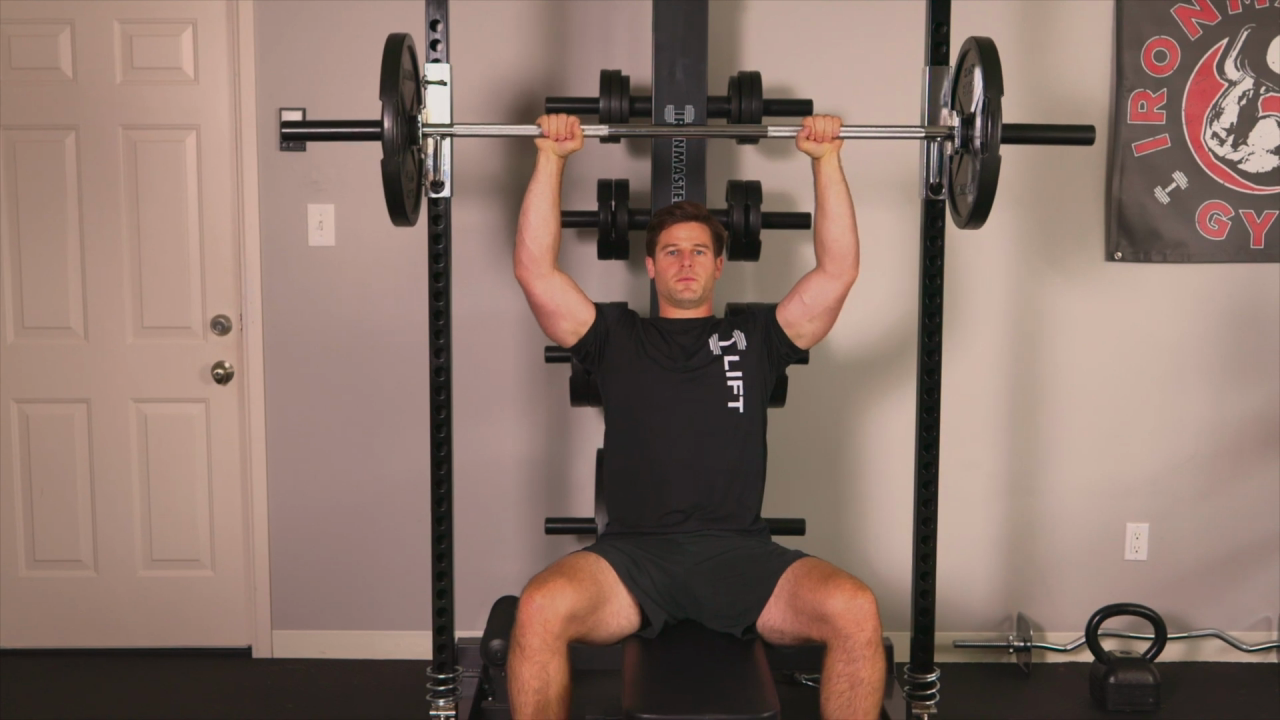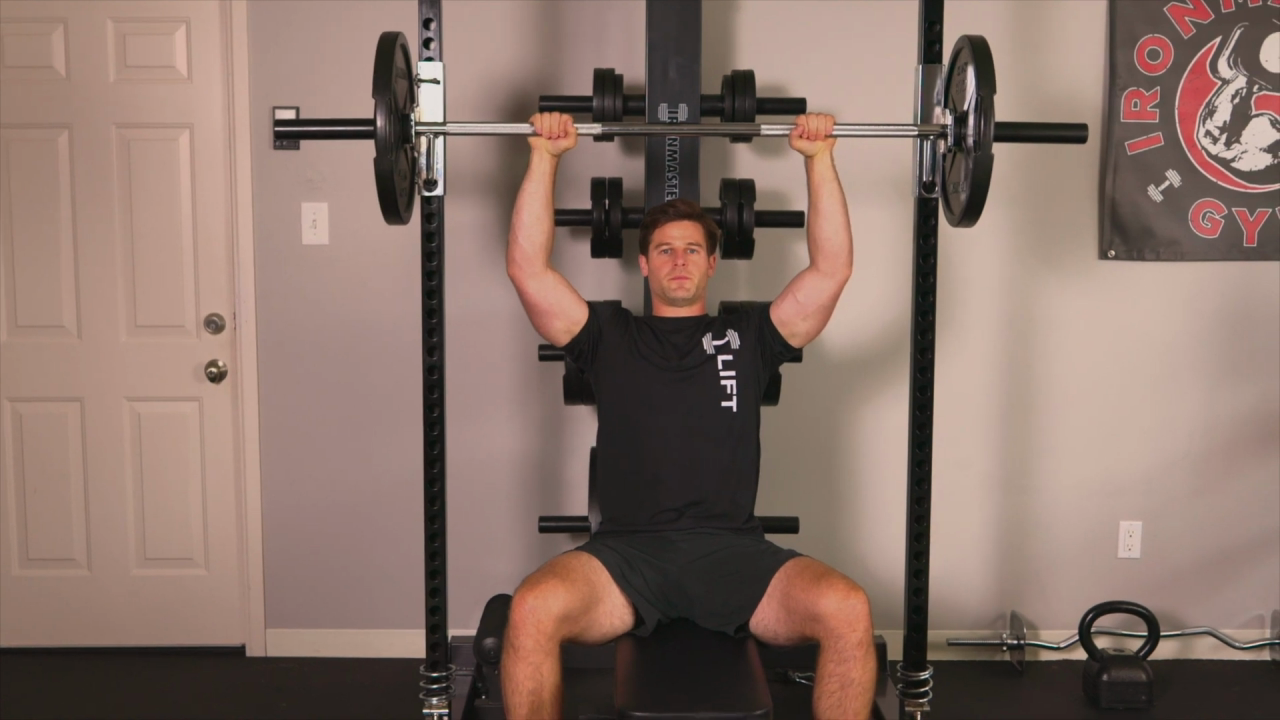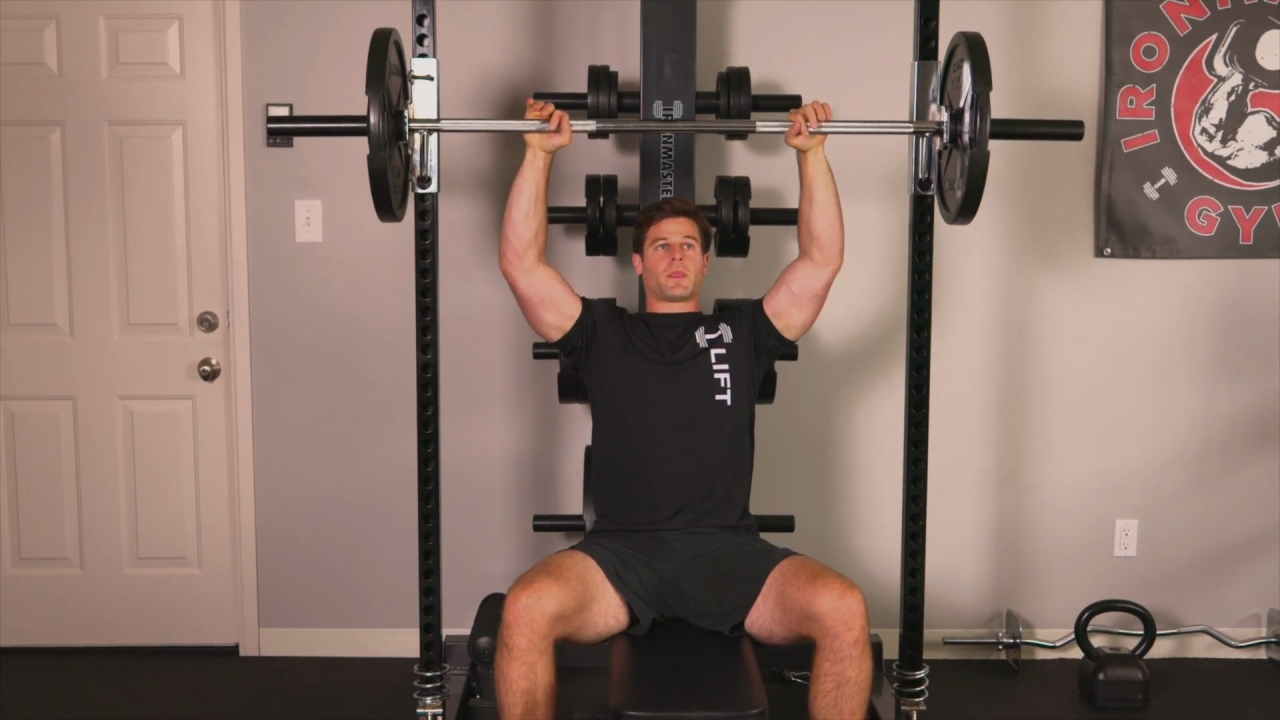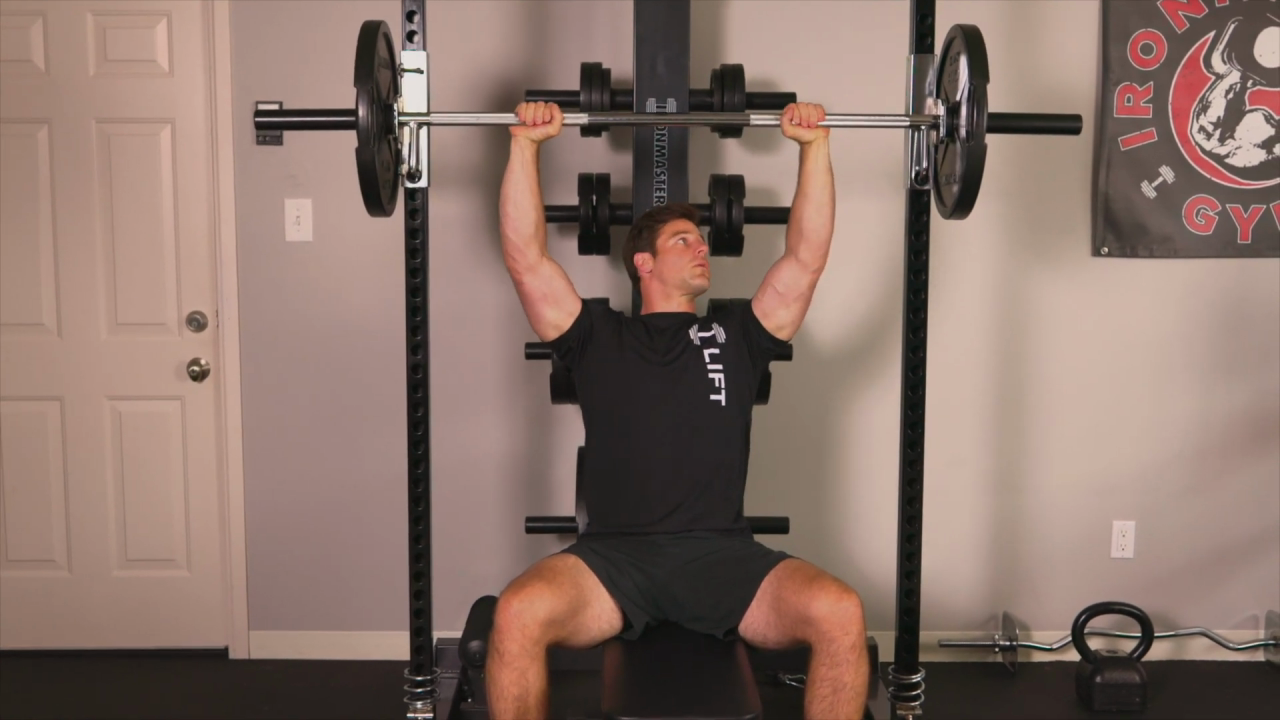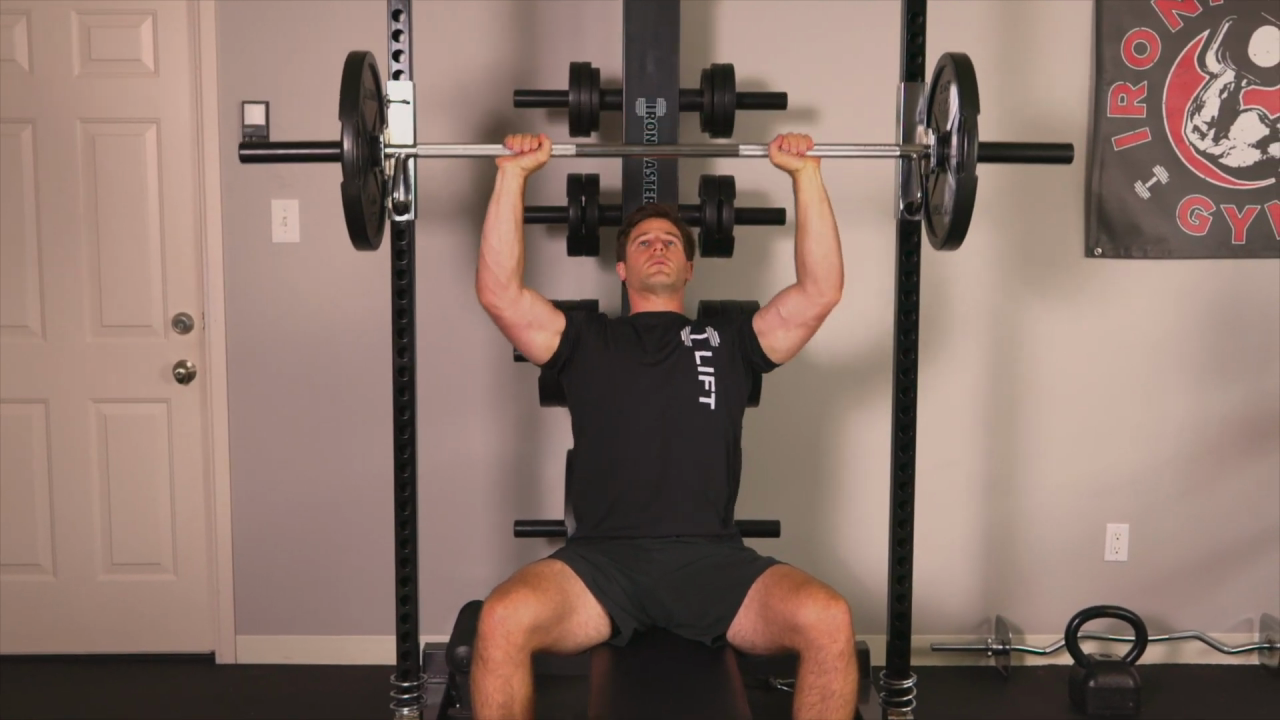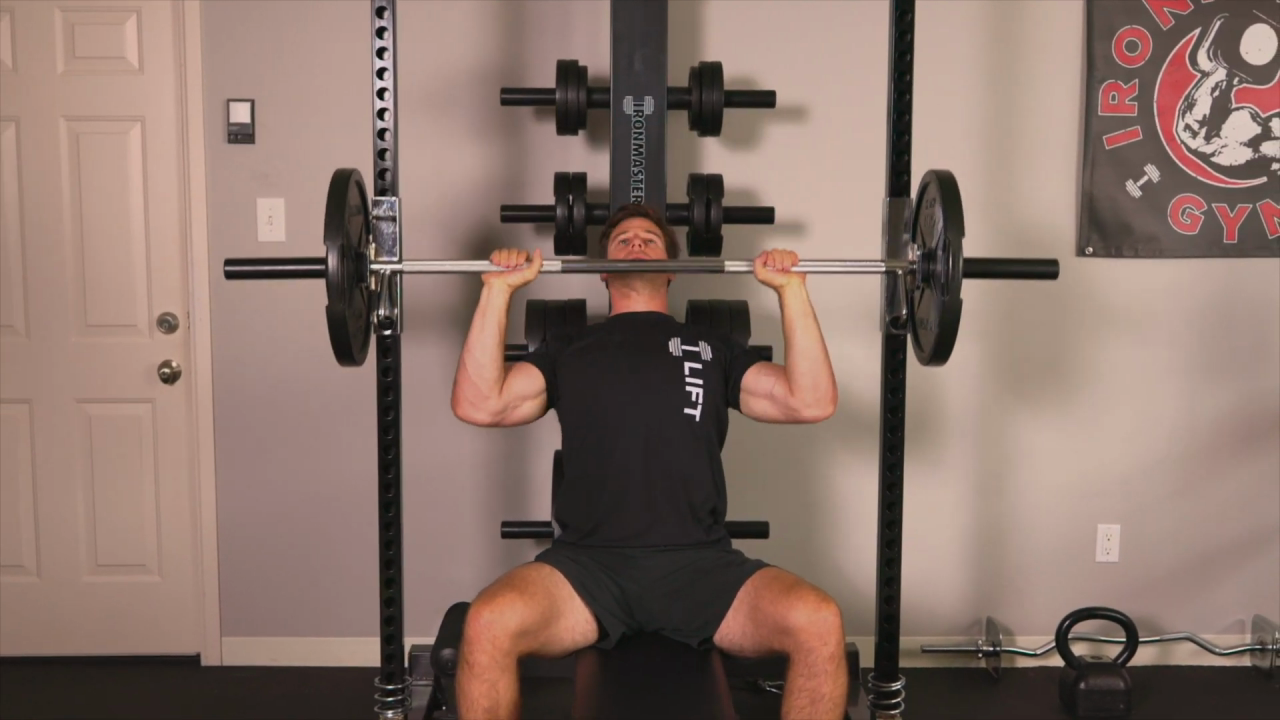
dt=0.7s
person 1, frame 1
left shoulder: (755, 338)
right shoulder: (615, 337)
left elbow: (838, 269)
right elbow: (534, 267)
left wrist: (826, 160)
right wrist: (550, 158)
left hip: (738, 551)
right hip: (633, 551)
left knee: (854, 612)
right knee: (539, 611)
person 1, frame 2
left shoulder: (749, 337)
right shoulder: (609, 336)
left elbow: (832, 268)
right elbow: (527, 266)
left wrist: (819, 159)
right wrist: (544, 157)
left hip: (732, 549)
right hip: (627, 550)
left knee: (848, 612)
right knee: (532, 612)
person 1, frame 3
left shoulder: (742, 332)
right shoulder: (603, 333)
left elbow: (822, 258)
right elbow: (520, 261)
left wrist: (811, 154)
right wrist: (539, 154)
left hip: (727, 550)
right hip: (621, 550)
left knee: (844, 610)
right knee: (526, 610)
person 1, frame 4
left shoulder: (737, 336)
right shoulder: (598, 336)
left elbow: (806, 255)
right elbow: (525, 257)
left wrist: (815, 147)
right wrist: (524, 144)
left hip: (722, 553)
right hip: (614, 554)
left knee: (840, 614)
right knee: (517, 616)
person 1, frame 5
left shoulder: (727, 343)
right shoulder: (588, 342)
left elbow: (820, 290)
right elbow: (499, 291)
left wrist: (806, 174)
right wrist: (512, 174)
left hip: (711, 558)
right hip: (602, 558)
left knee: (829, 621)
right knee: (502, 620)
person 1, frame 6
left shoulder: (713, 349)
right shoulder: (568, 348)
left elbow: (812, 402)
right elbow: (476, 405)
left wrist: (792, 293)
right wrist: (497, 291)
left hip: (699, 561)
right hip: (589, 560)
left knee: (820, 625)
right knee: (488, 626)
